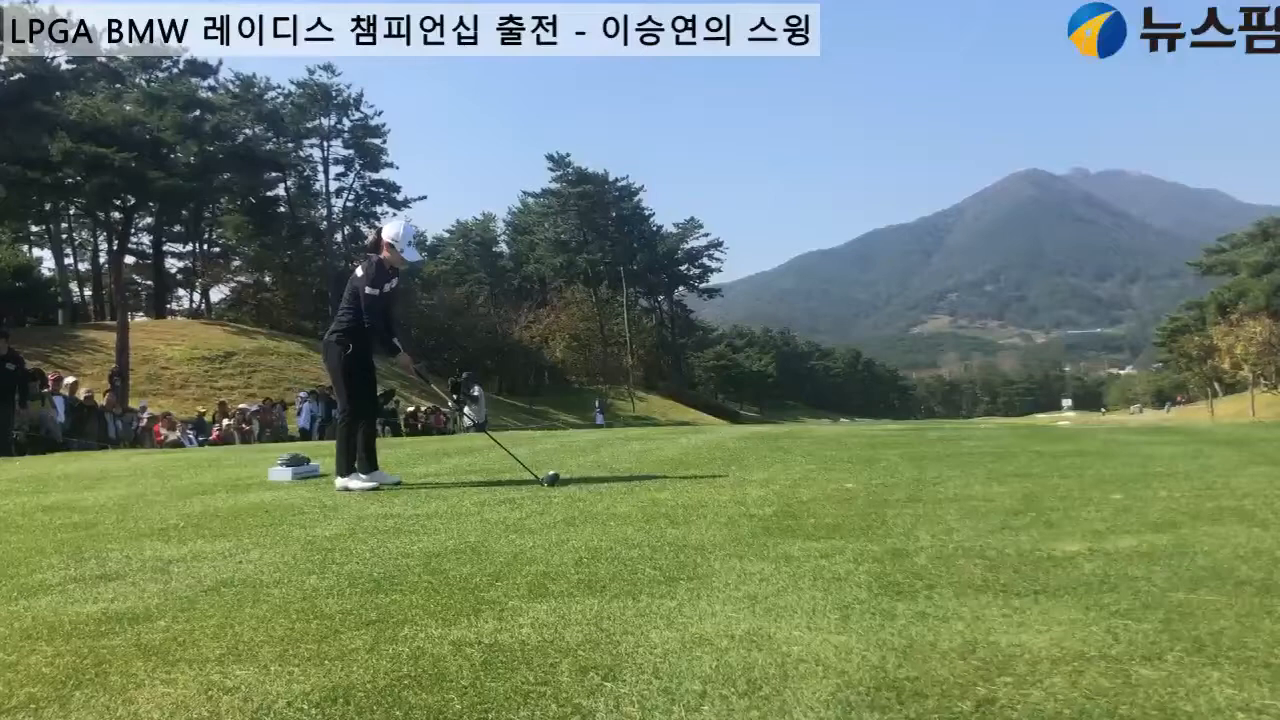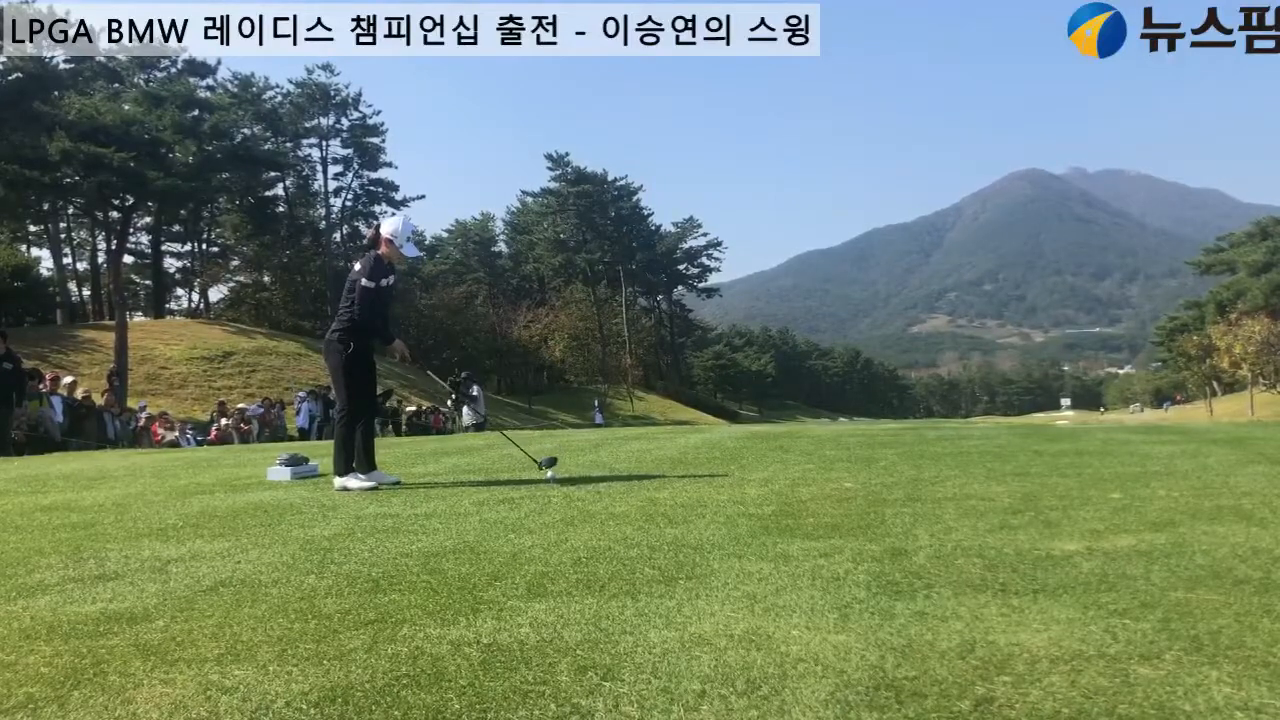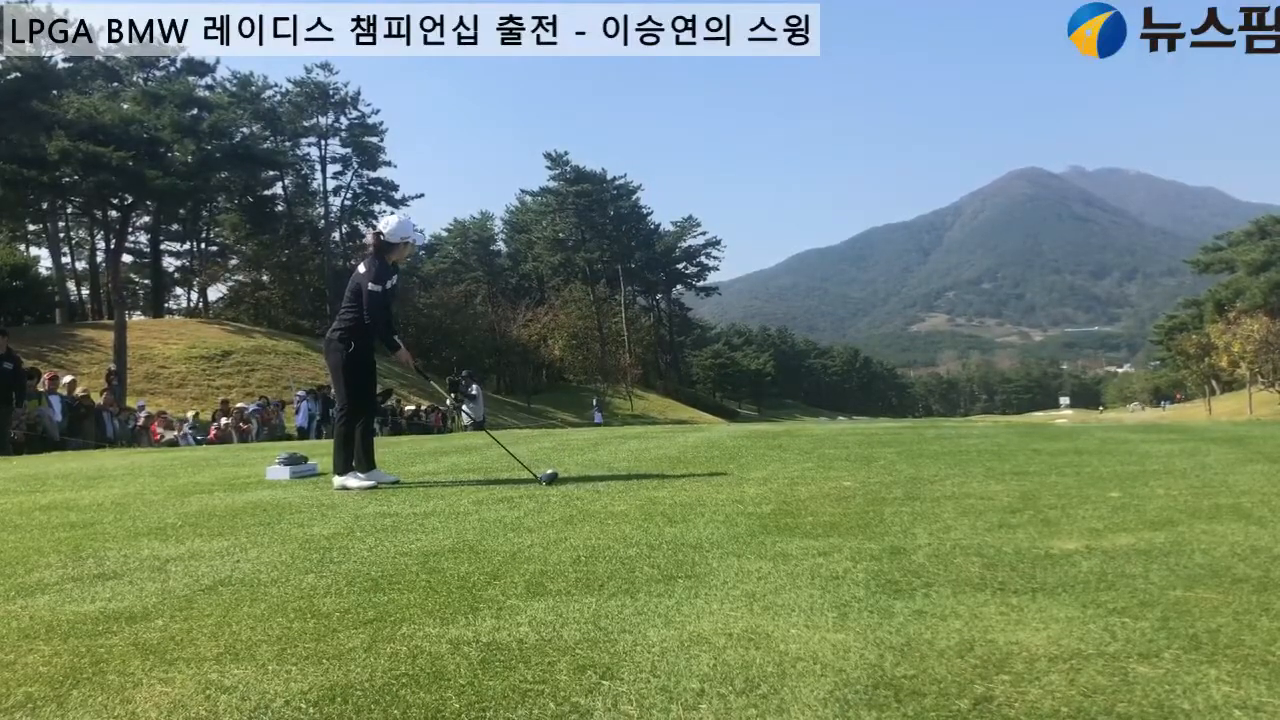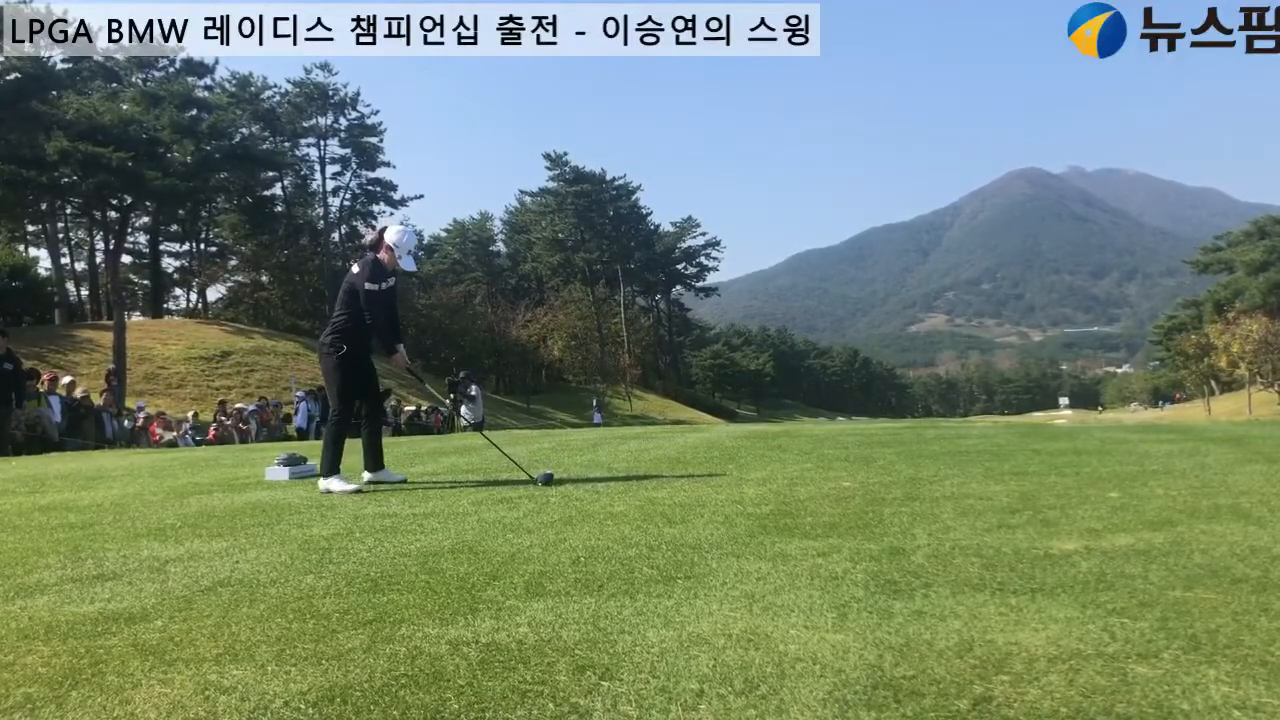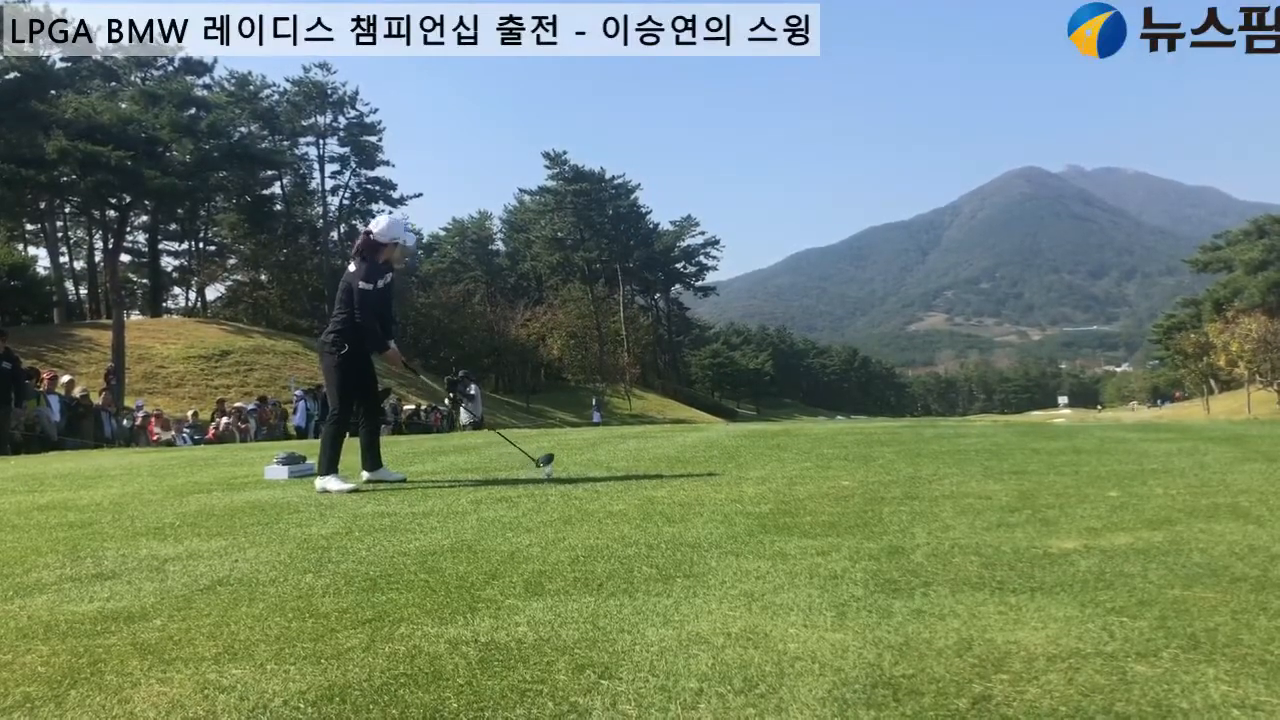
dt=1s
person 1, frame 1
left shoulder: (390, 272)
right shoulder: (371, 271)
left elbow: (385, 316)
right elbow: (372, 321)
left wrist: (399, 347)
right wrist: (396, 353)
left hip: (360, 347)
right hip: (342, 345)
left knee: (369, 408)
right knee: (351, 408)
left ankle: (368, 469)
right ankle: (345, 475)
person 1, frame 2
left shoulder: (387, 269)
right shoulder: (369, 267)
right elbow: (362, 313)
left wrist: (391, 341)
right wrist: (391, 341)
left hip: (361, 345)
right hip: (344, 344)
left knee: (368, 407)
right knee: (349, 407)
left ankle: (366, 469)
right ankle: (343, 474)
person 1, frame 3
left shoulder: (389, 268)
right shoulder: (374, 271)
right elbow: (372, 318)
left wrist: (396, 339)
right wrist: (395, 349)
left hip: (360, 346)
right hip: (344, 345)
left knee: (367, 407)
right knee: (349, 407)
left ankle: (365, 468)
right ankle: (342, 473)
person 1, frame 4
left shoulder: (387, 271)
right shoulder: (367, 270)
left elbow: (390, 313)
right elbow: (373, 317)
left wrist: (399, 346)
right wrist: (392, 351)
left hip: (358, 349)
right hip: (338, 348)
left knee: (373, 407)
right knee: (343, 410)
left ankle: (374, 469)
right ankle: (329, 476)
person 1, frame 5
left shoulder: (385, 267)
right shoulder: (363, 271)
left elbow: (385, 309)
right elbow: (364, 318)
left wrist: (390, 343)
right wrist: (384, 349)
left hip: (358, 348)
right hip: (340, 347)
left knee: (371, 407)
right knee: (341, 409)
left ankle: (372, 468)
right ankle: (326, 475)
